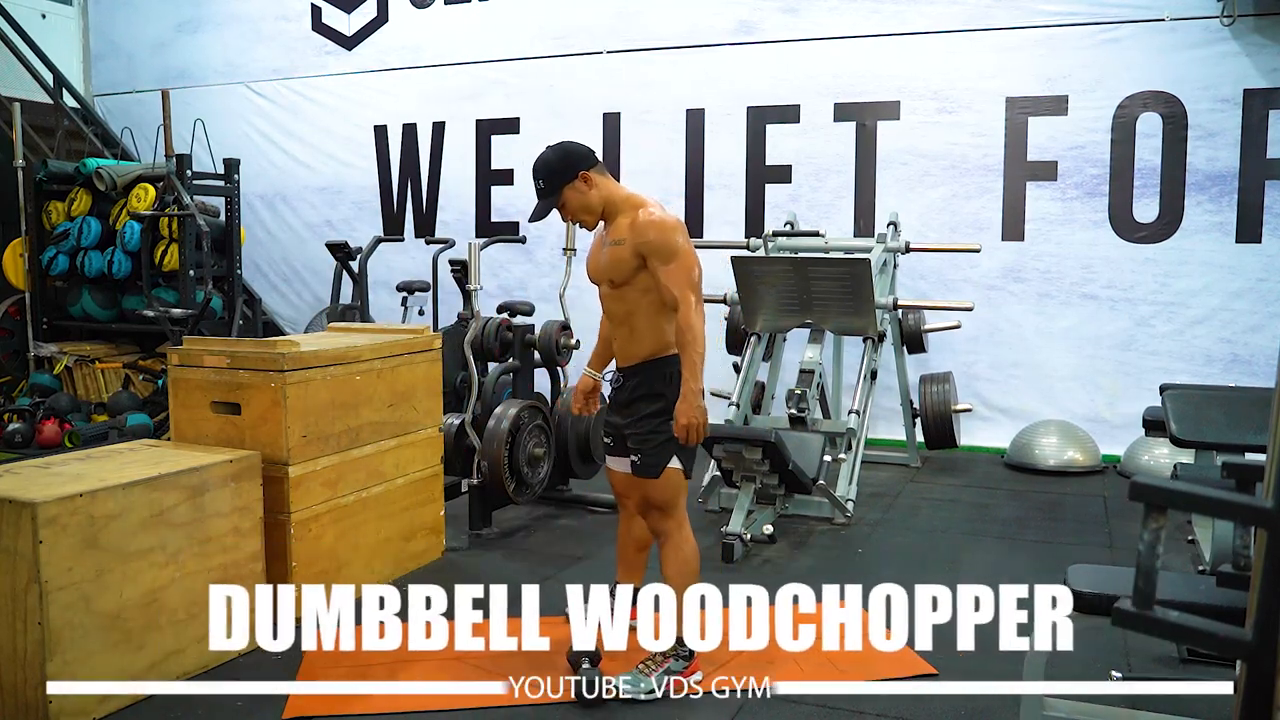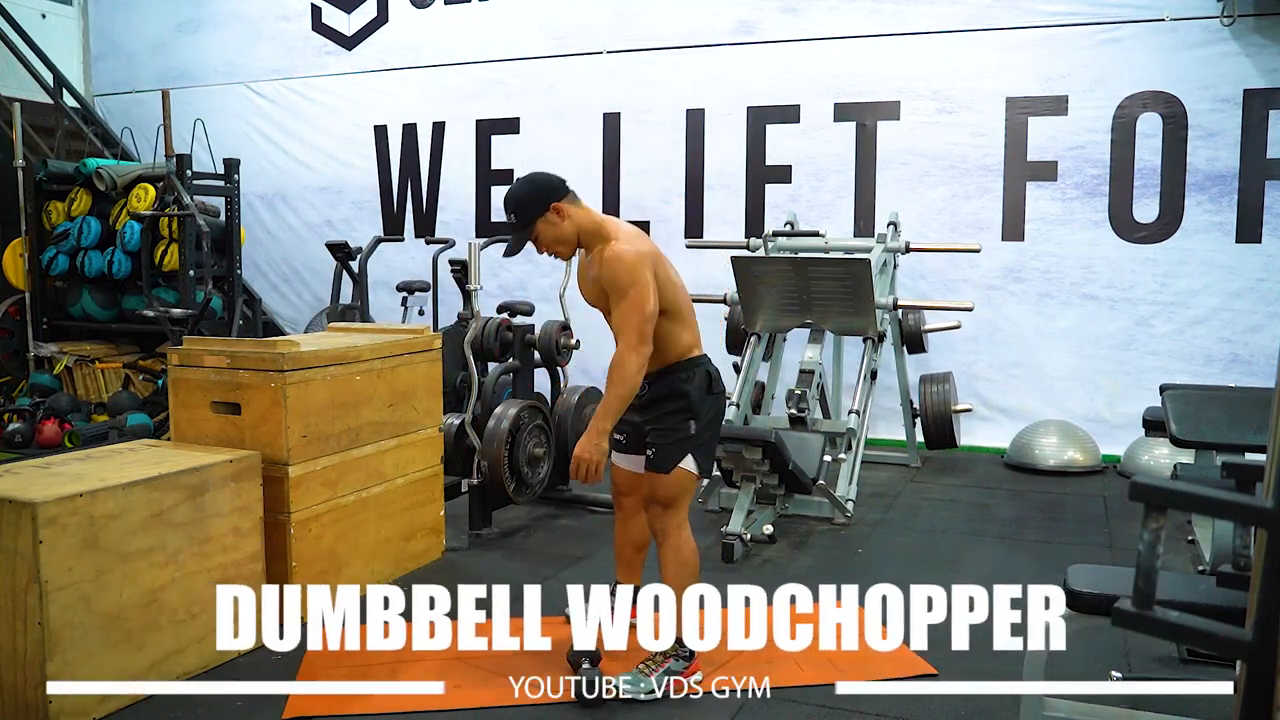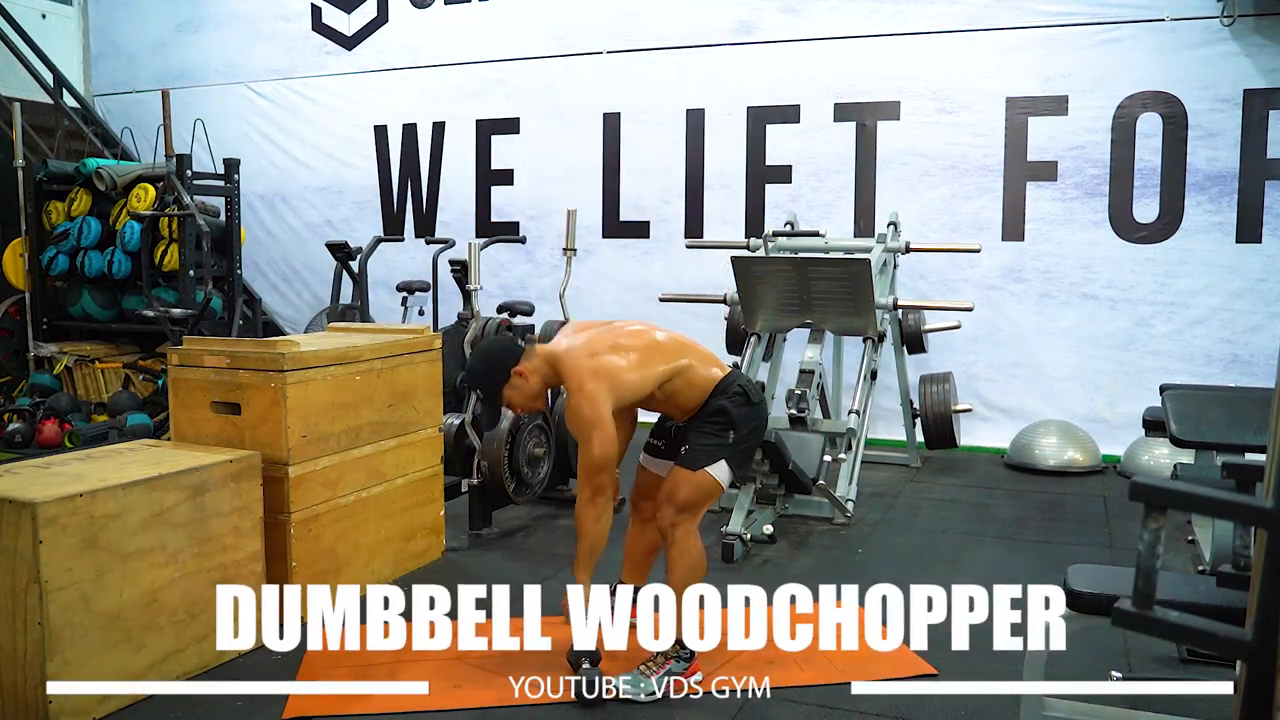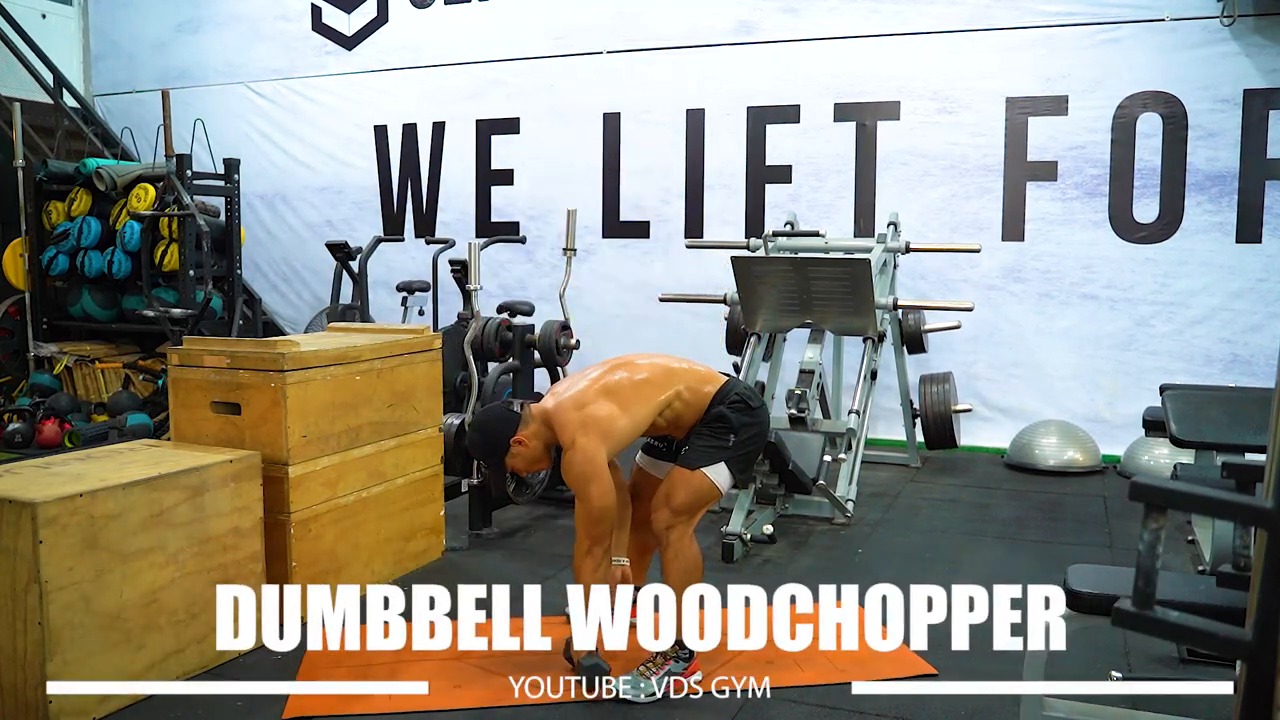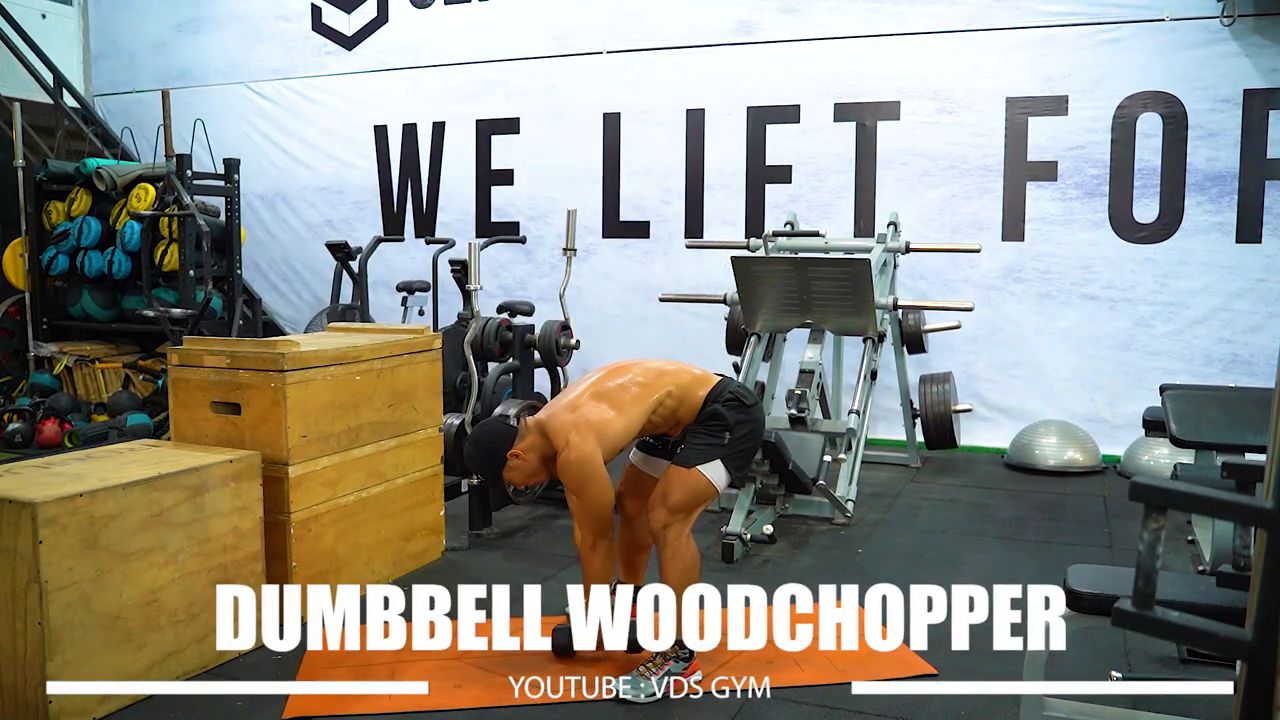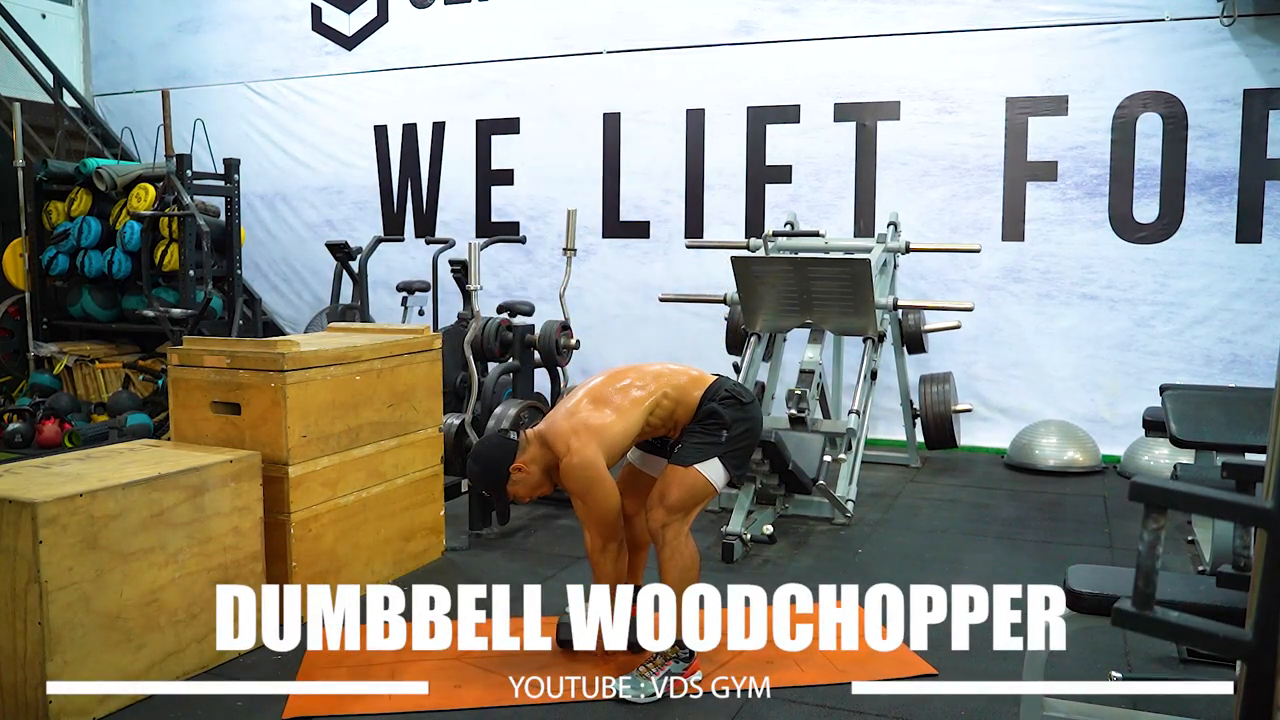
dt=0.4s
person 1, frame 1
left shoulder: (653, 224)
right shoulder: (604, 233)
left elbow: (688, 309)
left wrist: (691, 392)
right wrist: (593, 370)
left hip: (661, 384)
right hip: (627, 382)
left knee: (665, 514)
right knee: (628, 500)
left ankle: (680, 653)
right ankle: (626, 601)
person 1, frame 2
left shoulder: (622, 254)
right shoulder: (590, 253)
left elbow: (634, 349)
left wrist: (597, 433)
right wrist: (609, 416)
left hip: (685, 386)
right hip: (648, 385)
left knee: (667, 512)
right knee: (627, 497)
left ankle: (679, 654)
right ankle: (624, 602)
person 1, frame 3
left shoulder: (585, 390)
right shoulder: (566, 342)
left elbow: (594, 496)
left wrist: (581, 586)
right wrist: (610, 470)
left hip: (732, 405)
right hip: (691, 405)
left knee: (675, 515)
right knee: (644, 500)
left ankle: (681, 655)
person 1, frame 4
left shoulder: (580, 445)
right shoulder: (557, 401)
left elbow: (592, 546)
right elbow: (614, 484)
right wrist: (620, 559)
left hip: (734, 414)
right hip: (694, 411)
left knee: (668, 519)
right knee: (640, 503)
left ankle: (680, 655)
person 1, frame 5
left shoulder: (574, 450)
right shoulder: (551, 424)
left elbow: (598, 540)
right elbow: (584, 528)
left hip: (729, 413)
right hip: (688, 413)
left knee: (666, 517)
right knee: (630, 501)
left ankle: (680, 655)
person 1, frame 6
left shoulder: (575, 458)
right shoulder: (550, 437)
left elbow: (608, 542)
right elbow: (597, 531)
left hip: (727, 412)
right hip: (687, 413)
left knee: (664, 517)
right knee: (628, 503)
left ankle: (680, 655)
